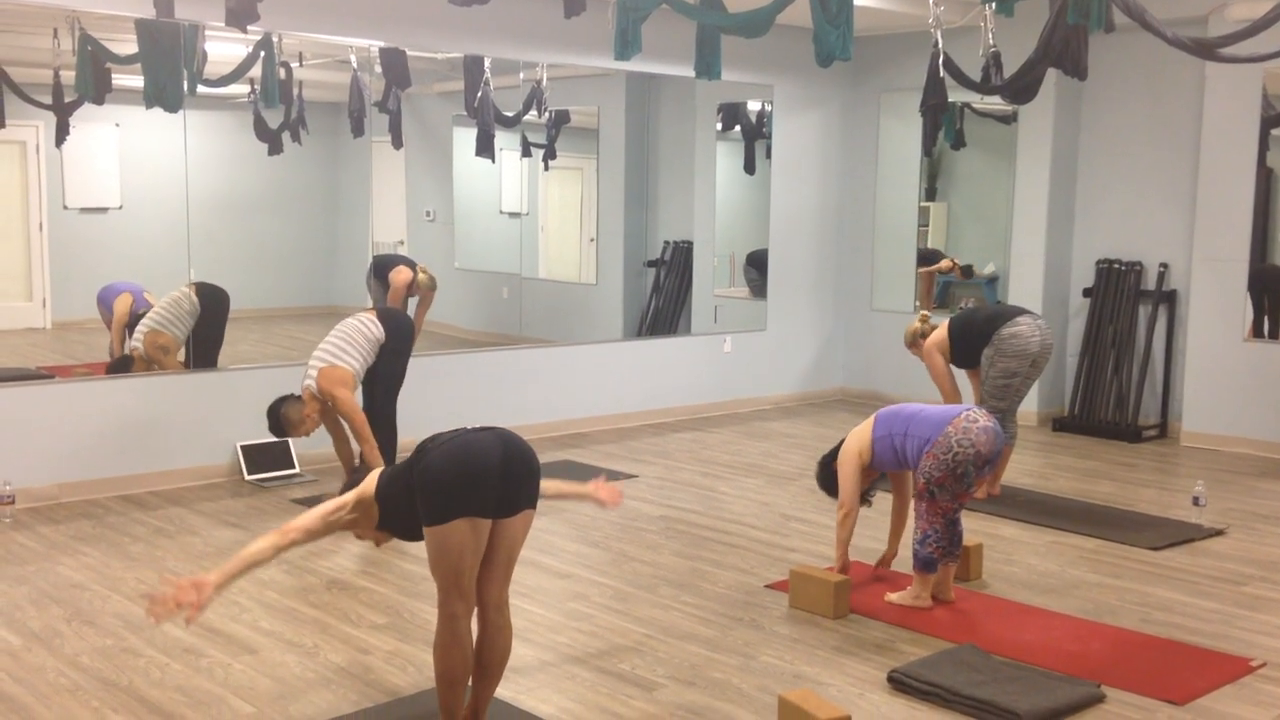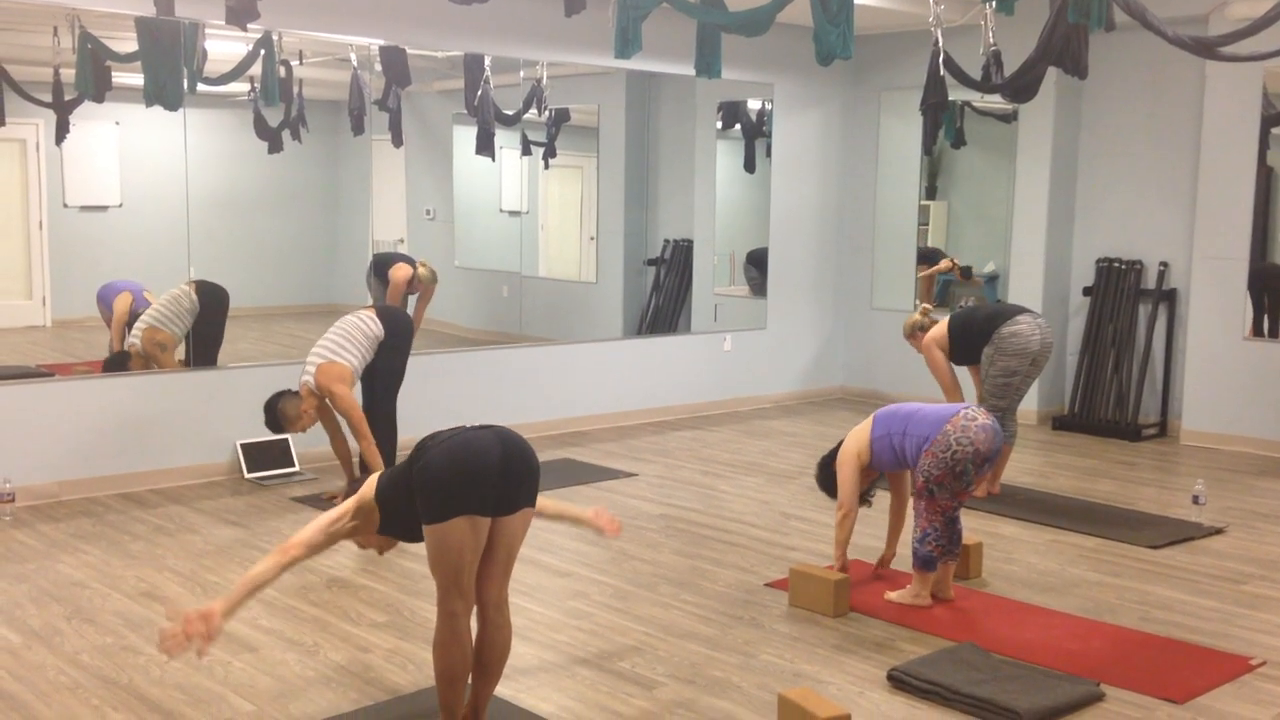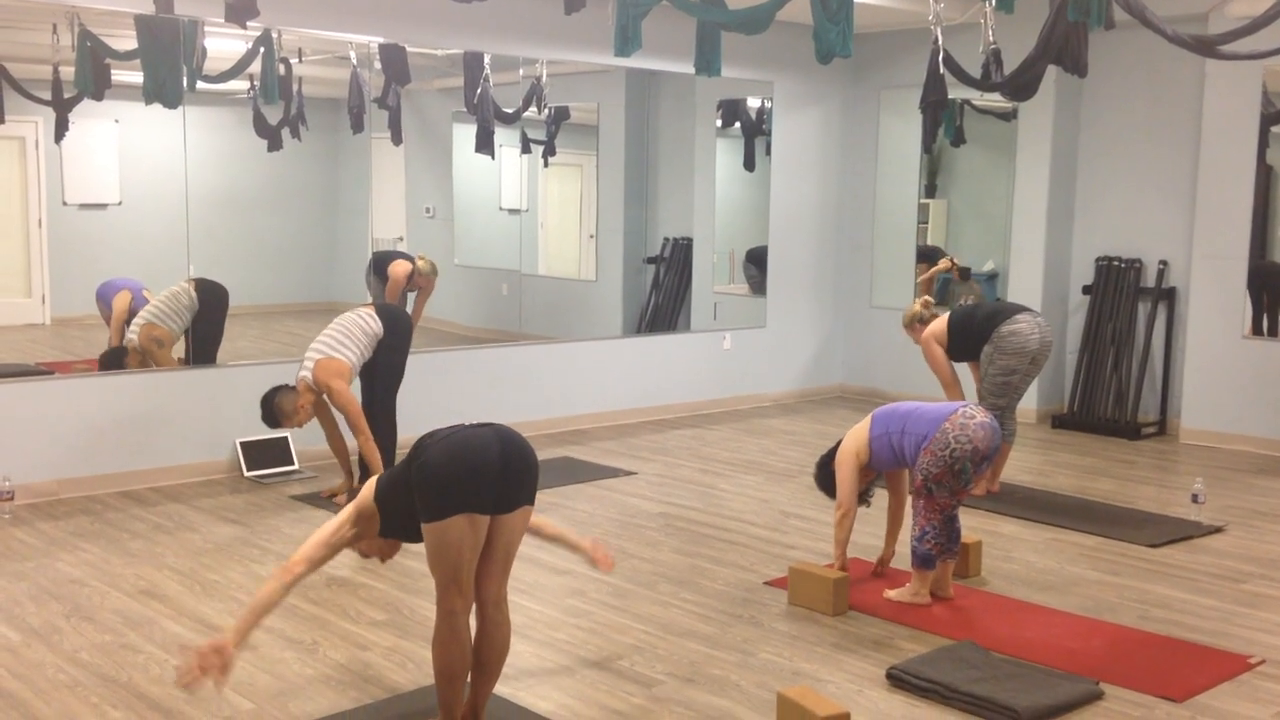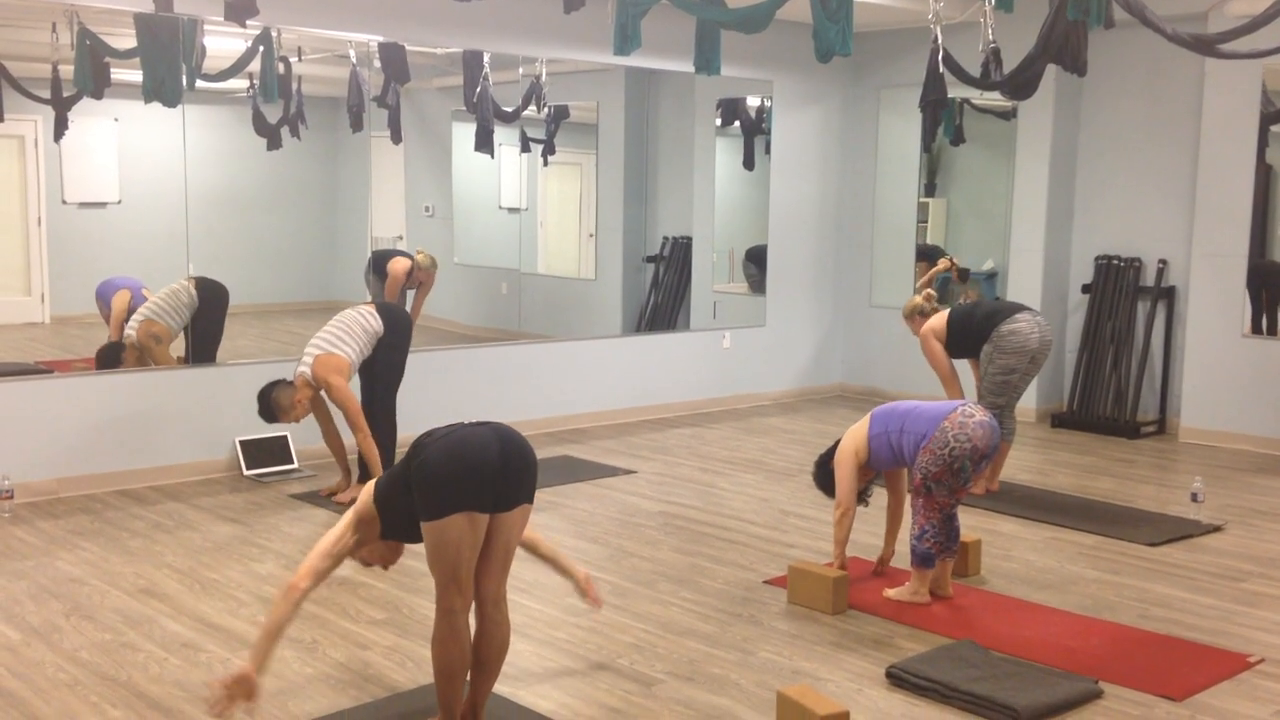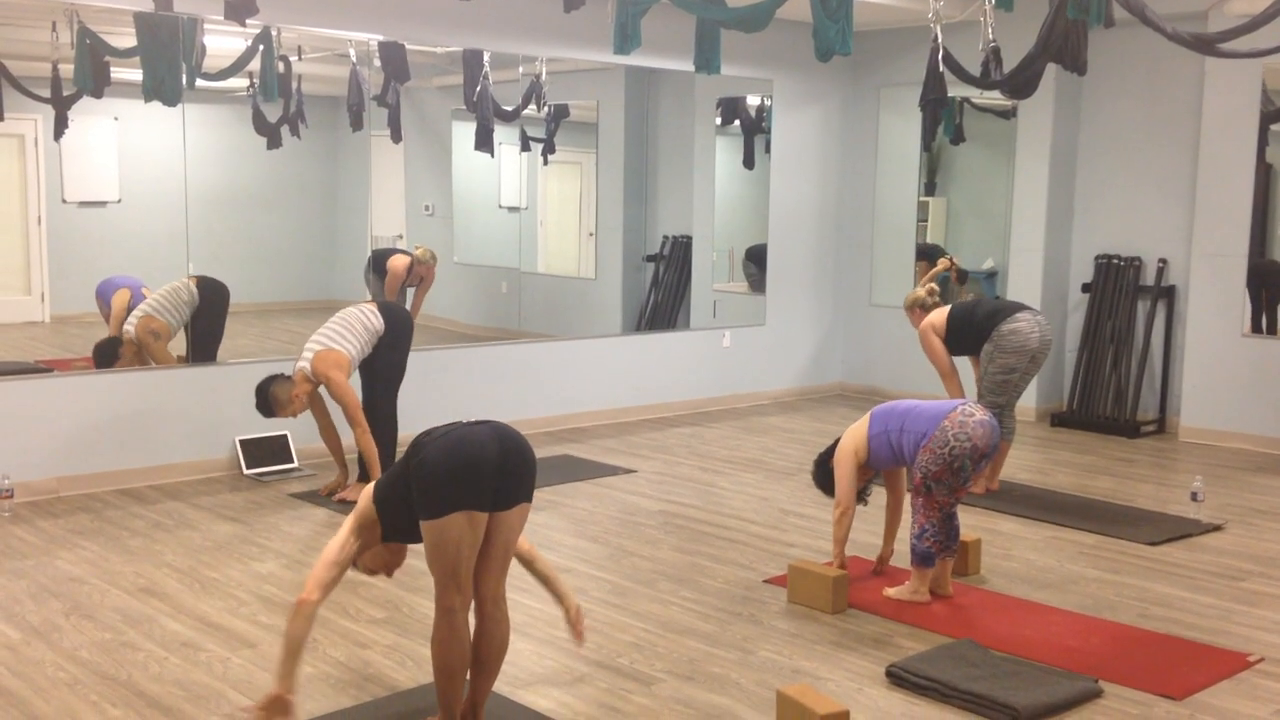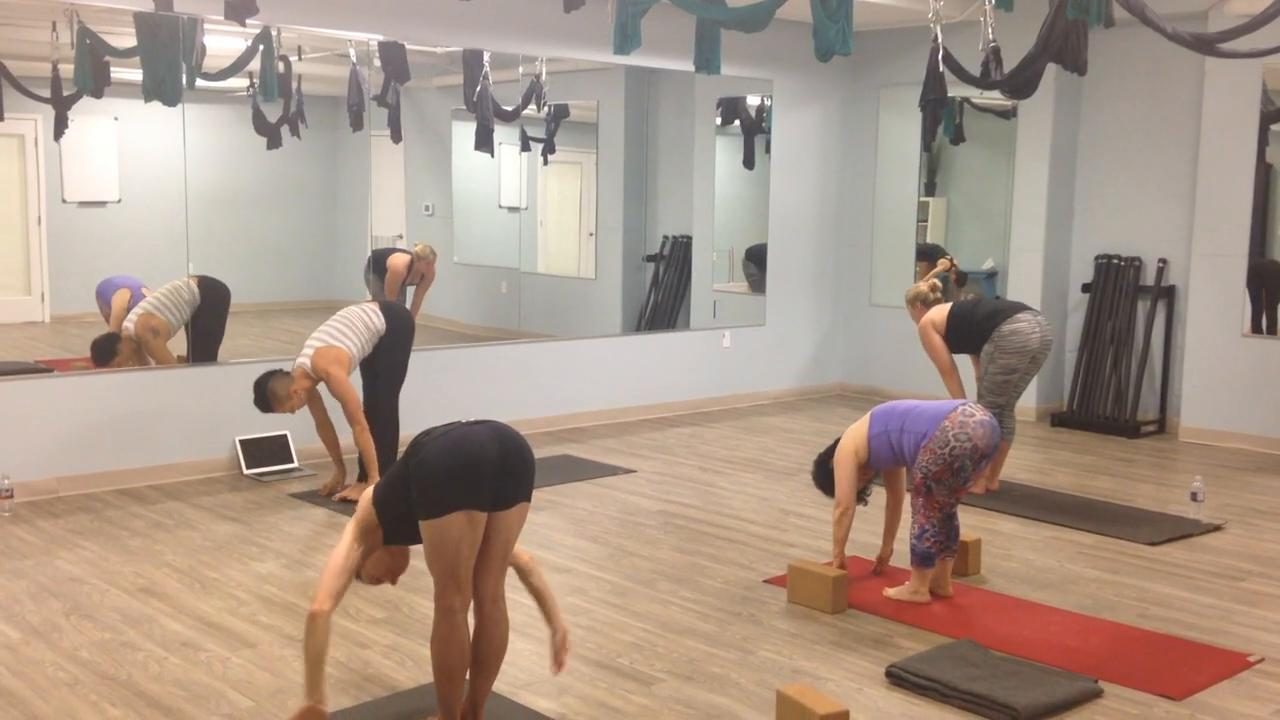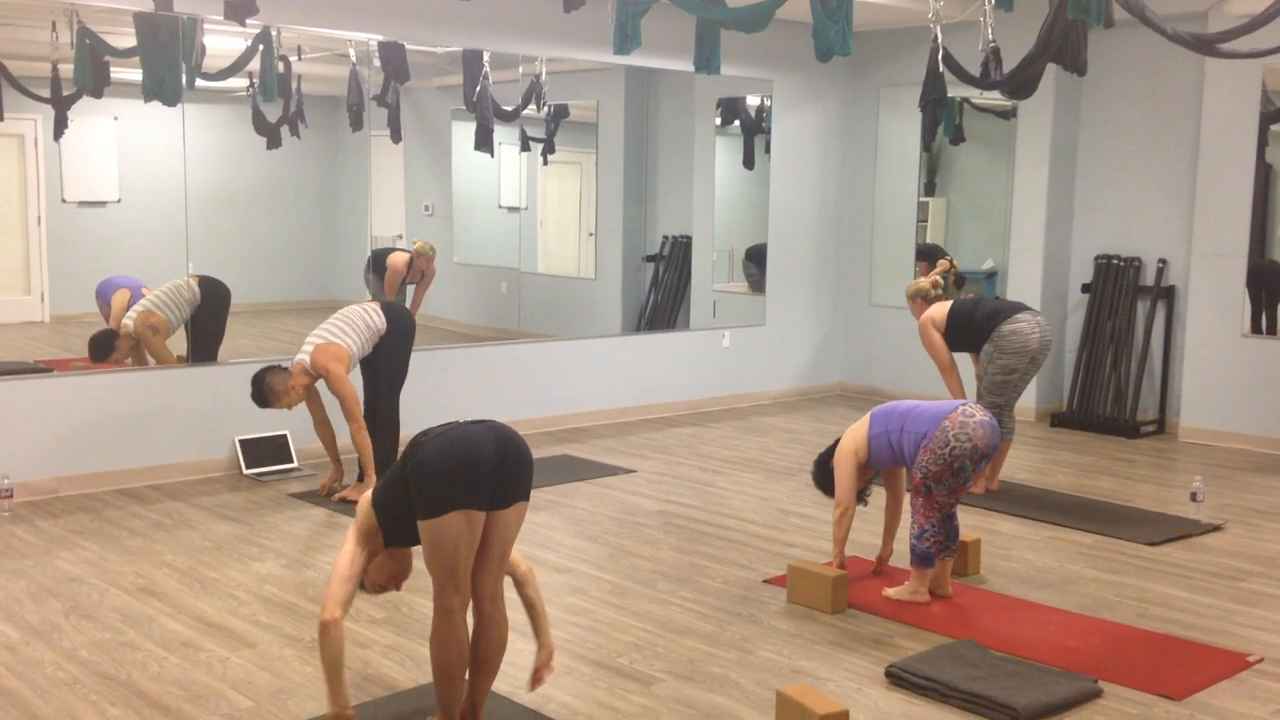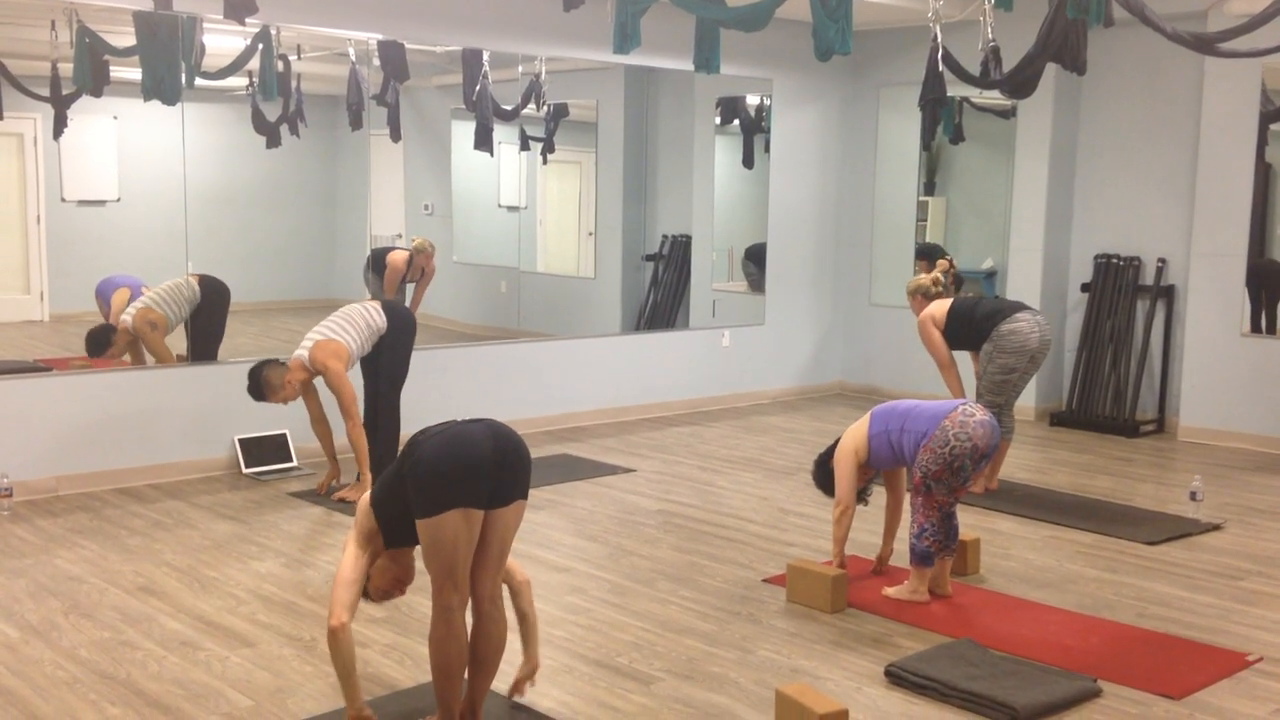
dt=0.1s
person 1, frame 1
left shoulder: (358, 502)
right shoulder: (405, 482)
left elbow: (285, 535)
right elbow: (516, 479)
left wrist: (214, 581)
right wrist: (586, 490)
left hip: (455, 468)
right hip: (515, 449)
left knee: (456, 610)
right knee: (494, 604)
person 1, frame 2
left shoulder: (361, 509)
left elbow: (286, 555)
right elbow: (511, 503)
left wrist: (221, 609)
right wrist: (585, 516)
left hip: (453, 466)
right hip: (515, 449)
left knee: (455, 611)
right knee: (493, 603)
person 1, frame 3
left shoulder: (362, 515)
left elbow: (292, 571)
right elbow: (517, 516)
left wrist: (233, 639)
right wrist: (580, 544)
left hip: (452, 463)
right hip: (514, 447)
left knee: (454, 608)
right knee: (492, 600)
person 1, frame 4
left shoulder: (363, 521)
left elbow: (299, 586)
right elbow: (523, 536)
left wrist: (254, 667)
right wrist: (573, 572)
left hip: (451, 462)
right hip: (514, 447)
left knee: (453, 607)
right knee: (492, 599)
person 1, frame 5
left shoulder: (365, 523)
left elbow: (309, 598)
right elbow: (522, 547)
left wrist: (284, 687)
right wrist: (565, 598)
left hip: (449, 461)
right hip: (513, 446)
left knee: (452, 606)
right knee: (491, 597)
person 1, frame 6
left shoulder: (364, 531)
left elbow: (320, 609)
right elbow: (523, 561)
right wrist: (556, 624)
left hip: (449, 462)
right hip: (512, 446)
left knee: (452, 606)
right knee: (491, 598)
person 1, frame 7
left shoulder: (366, 535)
left elbow: (331, 616)
right elbow: (520, 569)
right wrist: (544, 643)
left hip: (447, 461)
right hip: (510, 445)
left knee: (450, 605)
right knee: (489, 597)
person 1, frame 8
left shoulder: (366, 538)
left elbow: (338, 623)
right elbow: (519, 581)
right wrist: (531, 655)
left hip: (446, 461)
right hip: (508, 445)
left knee: (449, 605)
right knee: (488, 596)
person 2, frame 1
left shoulder: (932, 346)
right shoulder: (958, 335)
left elbow: (952, 400)
right elbow: (982, 391)
left hip: (1012, 338)
left knee: (990, 414)
right knee: (1006, 414)
right ankle: (993, 483)
person 2, frame 2
left shoulder: (930, 341)
right shoulder: (959, 330)
left elbow: (952, 392)
right elbow: (983, 385)
left hip: (1012, 337)
left knee: (989, 414)
right knee: (1006, 413)
left ankle: (978, 483)
right ankle: (993, 481)
person 2, frame 3
left shoulder: (929, 336)
right shoulder: (958, 325)
left elbow: (951, 386)
right elbow: (983, 380)
left hip: (1012, 336)
left knee: (989, 412)
right knee: (1006, 411)
left ankle: (977, 481)
right ankle: (992, 479)
person 2, frame 4
left shoulder: (928, 331)
right shoulder: (958, 320)
left elbow: (950, 380)
right elbow: (982, 375)
left hip: (1011, 335)
left knee: (988, 411)
right knee: (1004, 411)
left ankle: (976, 481)
right ankle: (992, 479)
person 2, frame 5
left shoulder: (928, 326)
right shoulder: (957, 316)
left elbow: (949, 376)
right elbow: (982, 371)
left hip: (1012, 334)
left knee: (988, 410)
right knee: (1004, 409)
left ankle: (976, 480)
right ankle: (992, 478)
person 2, frame 6
left shoulder: (927, 323)
right shoulder: (958, 313)
left elbow: (949, 372)
right elbow: (980, 365)
right wrist: (981, 405)
left hip: (1011, 335)
left knee: (987, 411)
right knee: (1004, 409)
left ankle: (976, 481)
right ankle: (992, 478)
person 2, frame 7
left shoulder: (927, 320)
right shoulder: (958, 311)
left elbow: (948, 370)
right elbow: (980, 363)
right wrist: (975, 405)
left hip: (1012, 334)
left knee: (986, 411)
right knee: (1003, 410)
left ankle: (976, 480)
right ankle: (991, 478)
person 2, frame 8
left shoulder: (927, 317)
right shoulder: (958, 309)
left elbow: (947, 367)
right elbow: (979, 360)
left hip: (1010, 334)
left knee: (985, 410)
right knee: (1003, 409)
left ankle: (975, 480)
right ankle: (991, 478)
person 3, frame 1
left shoulder: (852, 449)
right shoulder: (888, 442)
left elbow: (847, 509)
right elbow: (901, 499)
left wrist: (841, 557)
right wrist: (891, 548)
left hip: (957, 439)
left knee: (929, 514)
right knee: (948, 511)
left ankle: (920, 594)
right ankle: (943, 587)
person 3, frame 2
left shoulder: (851, 449)
right shoulder: (886, 447)
left elbow: (846, 509)
right elbow: (899, 499)
left wrist: (840, 557)
right wrist: (890, 549)
left hip: (955, 437)
left knee: (928, 512)
right knee: (947, 510)
left ankle: (919, 592)
right ankle: (942, 585)
person 3, frame 3
left shoulder: (849, 449)
right shoulder: (885, 446)
left elbow: (845, 509)
right elbow: (897, 499)
left wrist: (839, 557)
right wrist: (888, 549)
left hip: (954, 435)
left knee: (926, 510)
right knee: (945, 509)
left ankle: (918, 591)
right ankle: (942, 583)
person 3, frame 4
left shoulder: (849, 447)
right shoulder: (883, 446)
left elbow: (845, 508)
right elbow: (896, 498)
left wrist: (839, 556)
right wrist: (888, 548)
left hip: (953, 434)
left knee: (925, 510)
right knee: (945, 507)
left ankle: (918, 590)
right ankle: (941, 583)
person 3, frame 5
left shoulder: (848, 447)
right shoulder: (883, 445)
left elbow: (844, 507)
right elbow: (895, 498)
left wrist: (838, 555)
right wrist: (887, 547)
left hip: (953, 433)
left knee: (926, 508)
right knee: (944, 506)
left ankle: (918, 589)
right ankle: (941, 582)
person 3, frame 6
left shoulder: (848, 446)
right shoulder: (883, 446)
left elbow: (844, 507)
right elbow: (895, 498)
left wrist: (838, 555)
right wrist: (886, 547)
left hip: (954, 434)
left knee: (925, 508)
right knee: (944, 507)
left ankle: (918, 589)
right ankle: (941, 582)
person 3, frame 7
left shoulder: (848, 447)
right shoulder: (883, 446)
left elbow: (844, 507)
right elbow: (895, 498)
left wrist: (837, 555)
right wrist: (886, 547)
left hip: (954, 434)
left knee: (925, 508)
right knee: (943, 507)
left ankle: (917, 589)
right ankle: (940, 582)
person 3, frame 8
left shoulder: (848, 446)
right shoulder: (883, 446)
left elbow: (844, 507)
right elbow: (895, 497)
left wrist: (837, 555)
right wrist: (886, 547)
left hip: (953, 433)
left knee: (925, 507)
right knee: (943, 506)
left ankle: (917, 589)
right ankle: (940, 581)
person 4, frame 1
left shoulder: (332, 391)
right shoulder: (309, 397)
left elbow: (368, 444)
right elbow: (339, 438)
left hip: (394, 328)
right hip: (371, 327)
left knee: (382, 410)
right knee: (371, 410)
person 4, frame 2
left shoulder: (332, 388)
right shoulder: (308, 392)
left elbow: (366, 439)
right elbow: (336, 436)
right wrist: (352, 481)
left hip: (393, 328)
right hip: (366, 324)
left knee: (382, 409)
right knee: (371, 407)
person 4, frame 3
left shoulder: (329, 383)
right shoulder: (304, 387)
left elbow: (364, 436)
right elbow: (332, 433)
right wrist: (348, 479)
left hip: (392, 325)
right hip: (367, 322)
left knee: (382, 406)
right knee: (370, 405)
right ankle: (367, 481)
person 4, frame 4
left shoulder: (329, 379)
right shoulder: (302, 383)
left elbow: (362, 433)
right elbow: (328, 430)
right wrist: (346, 476)
left hip: (392, 324)
right hip: (366, 320)
left knee: (381, 406)
right knee: (370, 405)
right ankle: (366, 480)
person 4, frame 5
left shoulder: (328, 374)
right shoulder: (300, 379)
left elbow: (361, 429)
right elbow: (325, 426)
right wrist: (342, 472)
left hip: (392, 323)
right hip: (367, 318)
left knee: (382, 405)
right knee: (370, 404)
left ankle: (371, 481)
right ankle: (365, 479)
person 4, frame 6
left shoulder: (329, 371)
right shoulder: (300, 376)
left elbow: (360, 426)
right elbow: (323, 424)
left wrist: (374, 479)
right wrist: (340, 469)
left hip: (394, 324)
right hip: (370, 321)
left knee: (384, 405)
right knee: (372, 404)
right ankle: (365, 479)
person 4, frame 7
left shoulder: (328, 368)
right shoulder: (298, 372)
left elbow: (357, 424)
right elbow: (320, 422)
left wrist: (370, 478)
right wrist: (337, 467)
left hip: (395, 323)
right hip: (372, 321)
left knee: (385, 405)
right knee: (372, 404)
right ankle: (364, 480)
person 4, frame 8
left shoulder: (327, 364)
right shoulder: (297, 367)
left elbow: (353, 422)
right elbow: (318, 419)
left wrist: (366, 476)
right wrist: (333, 464)
left hip: (395, 323)
right hip: (372, 323)
left knee: (386, 404)
right knee: (373, 404)
right ankle: (369, 478)
